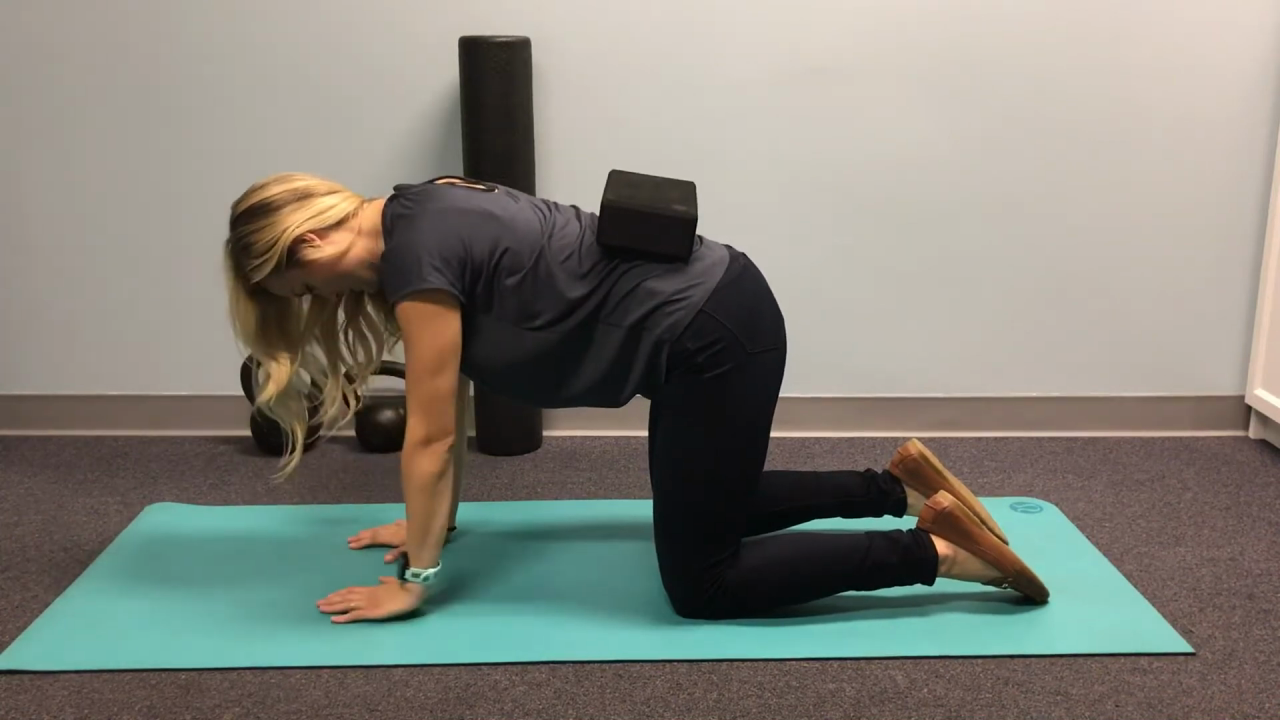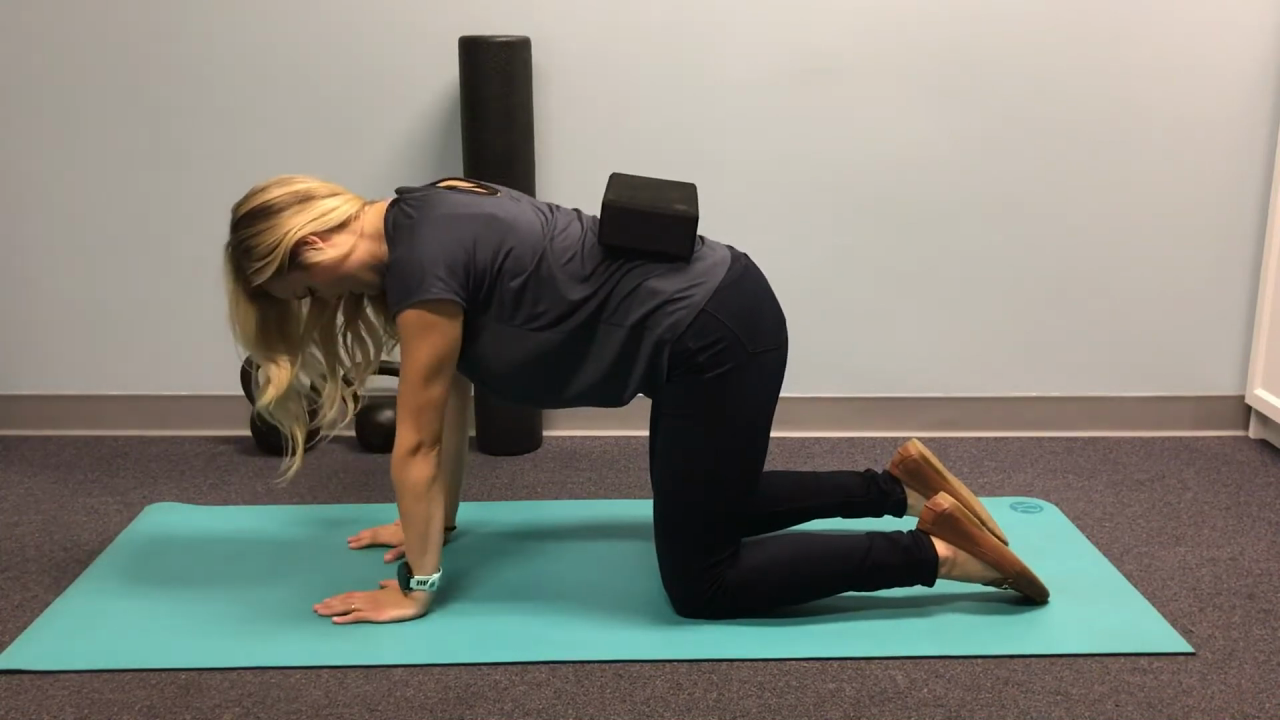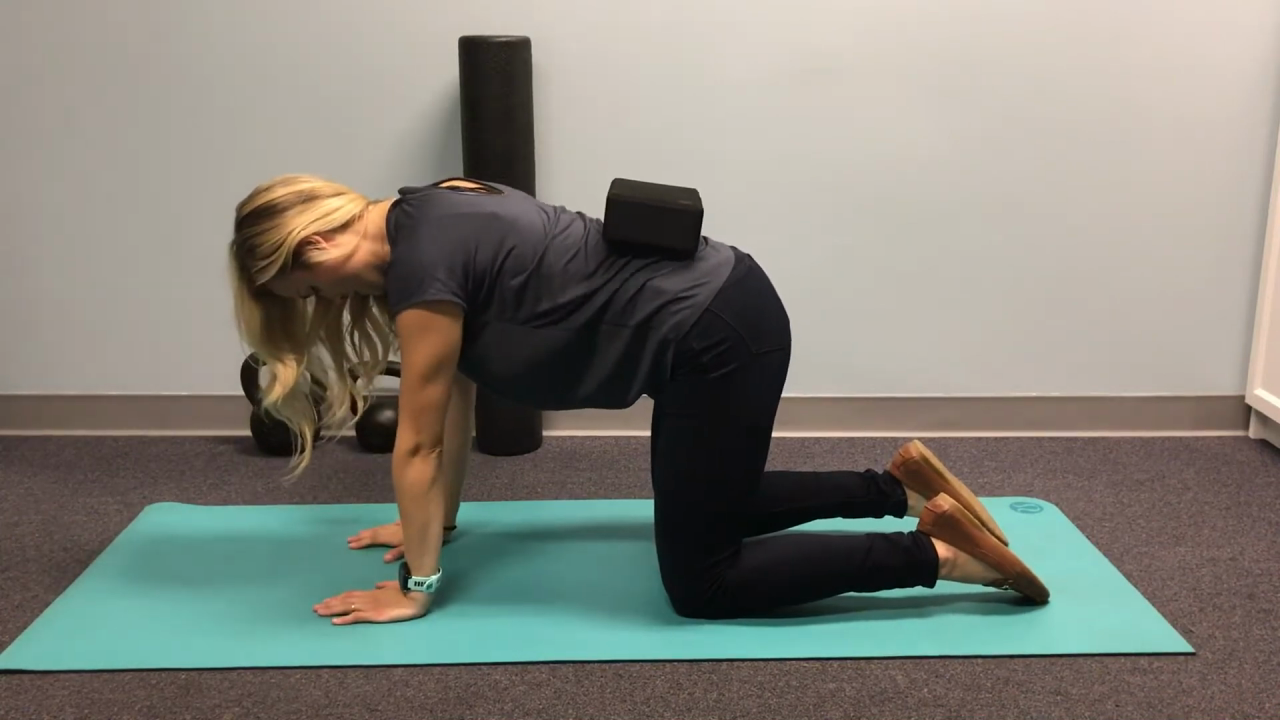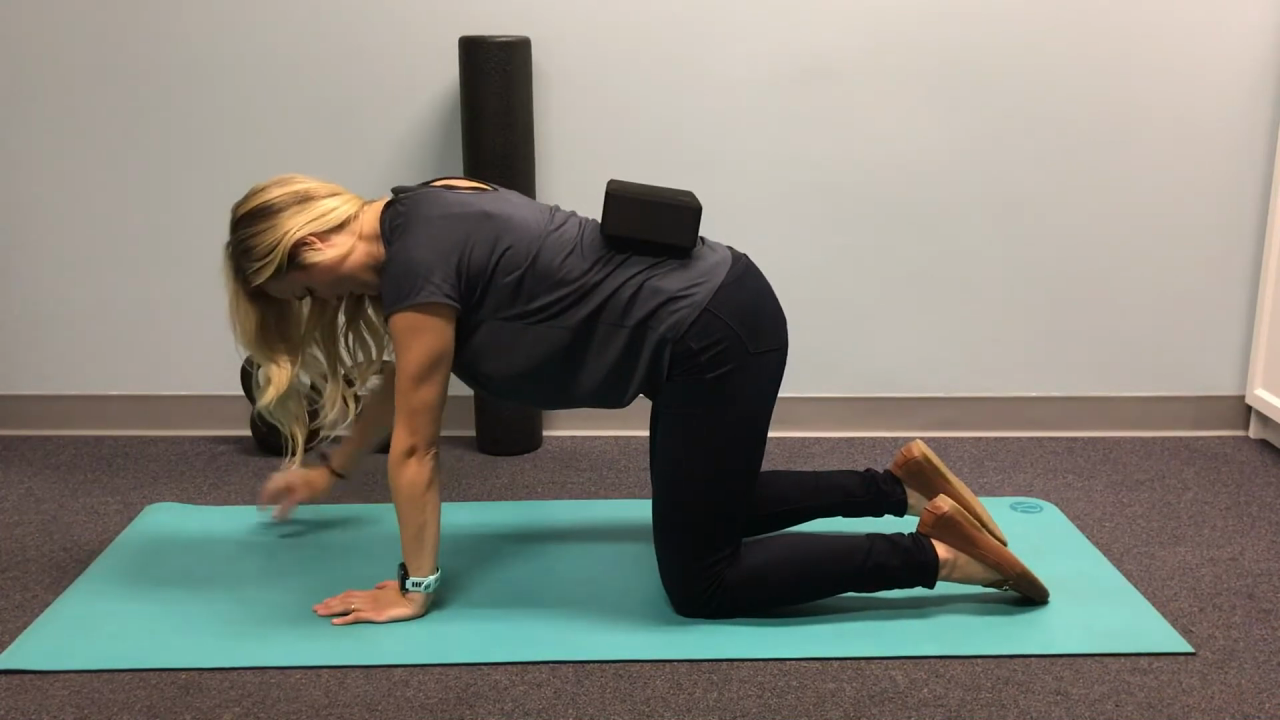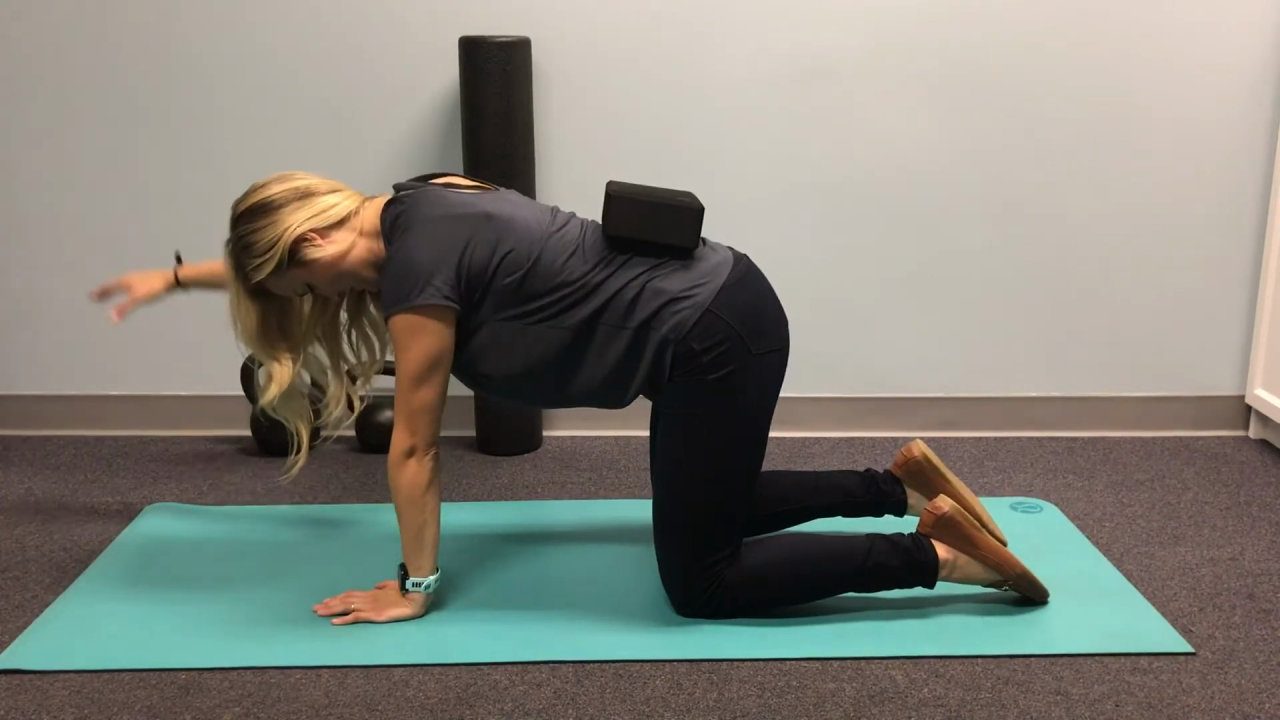
dt=0.5s
person 1, frame 1
left shoulder: (416, 256)
right shoulder: (417, 216)
left elbow: (432, 435)
right elbow: (449, 398)
left wrist: (413, 579)
right wrist: (434, 523)
left hip: (712, 337)
right hip: (715, 310)
left knee: (701, 581)
right knee: (714, 504)
left ankle: (936, 549)
right ankle: (898, 484)
person 1, frame 2
left shoulder: (420, 261)
right shoulder: (421, 217)
left elbow: (418, 440)
right elbow: (449, 401)
left wrist: (416, 583)
right wrist: (435, 521)
left hip: (714, 335)
right hip: (717, 309)
left knee: (701, 578)
right knee: (713, 505)
left ankle: (940, 550)
right ankle: (898, 483)
person 1, frame 3
left shoulder: (420, 262)
right shoulder: (425, 217)
left elbow: (418, 441)
right elbow: (454, 402)
left wrist: (416, 584)
right wrist: (436, 520)
left hip: (716, 338)
right hip: (723, 309)
left knee: (701, 580)
right knee: (713, 505)
left ankle: (939, 552)
right ankle: (899, 486)
person 1, frame 4
left shoulder: (414, 262)
right shoulder: (419, 215)
left elbow: (414, 444)
right elbow: (395, 376)
left wrist: (413, 586)
right wrist: (329, 466)
left hip: (712, 339)
right hip: (723, 307)
left knee: (699, 580)
right knee: (713, 506)
left ankle: (941, 553)
right ankle: (901, 483)
person 1, frame 5
left shoulder: (417, 262)
right shoulder: (413, 211)
left elbow: (413, 447)
right elbow: (285, 259)
left wrist: (415, 586)
right wrist: (171, 275)
left hip: (714, 341)
right hip: (722, 308)
left knee: (700, 579)
right knee: (711, 509)
left ankle: (934, 553)
right ankle: (900, 484)
